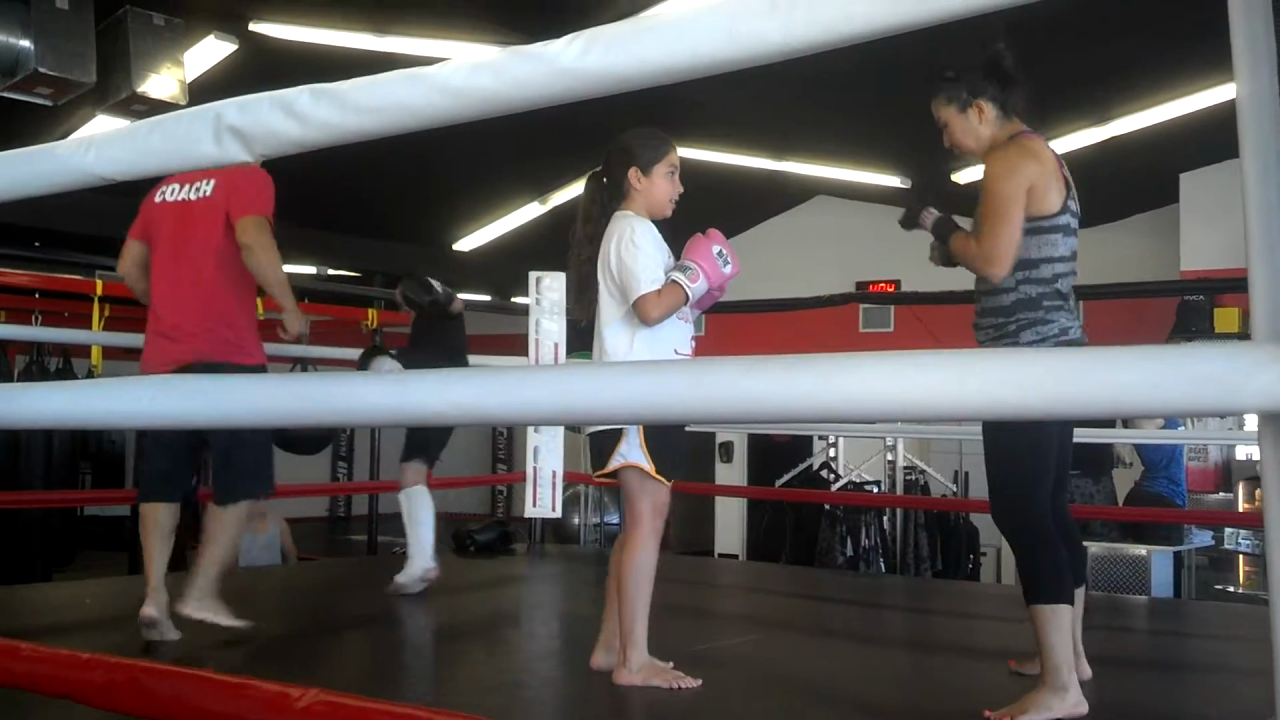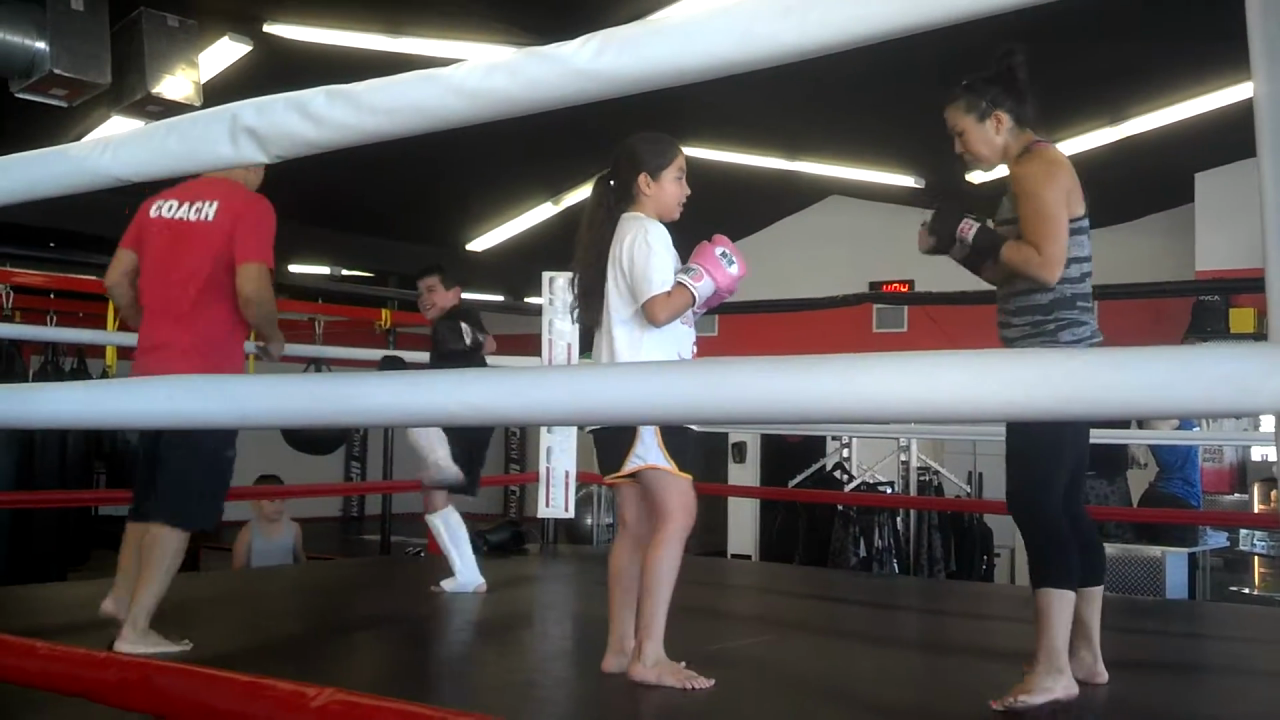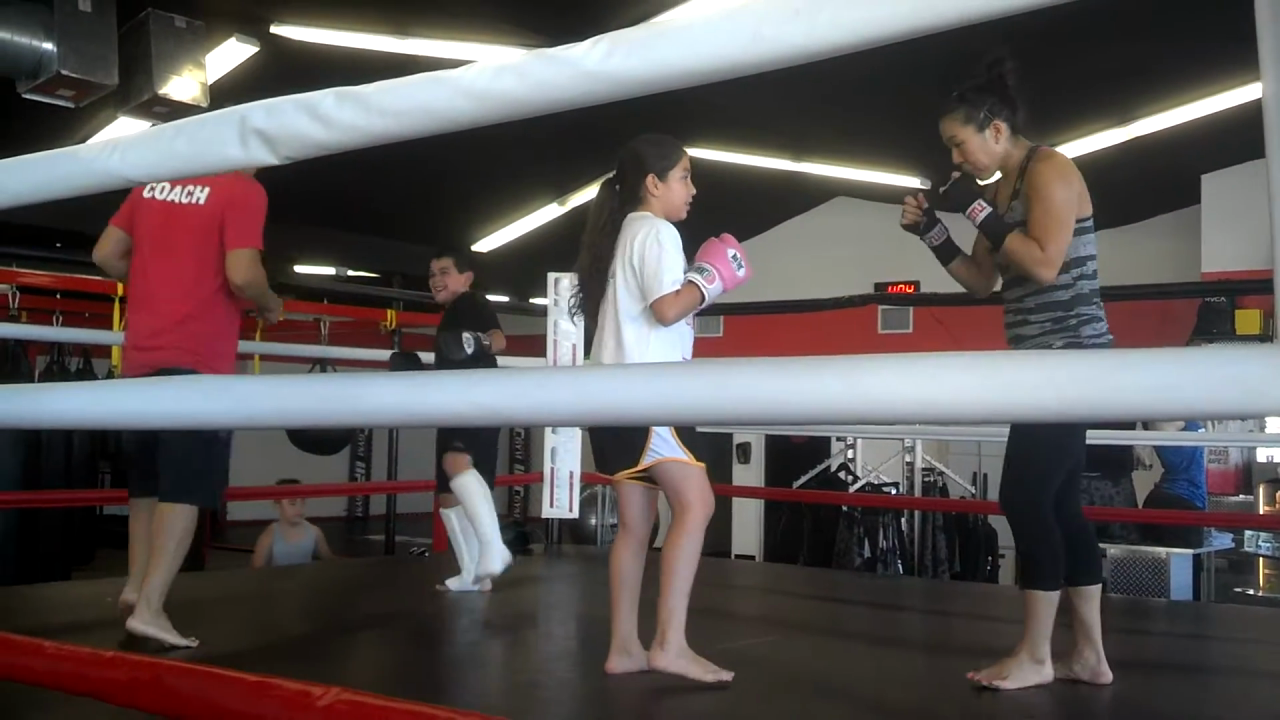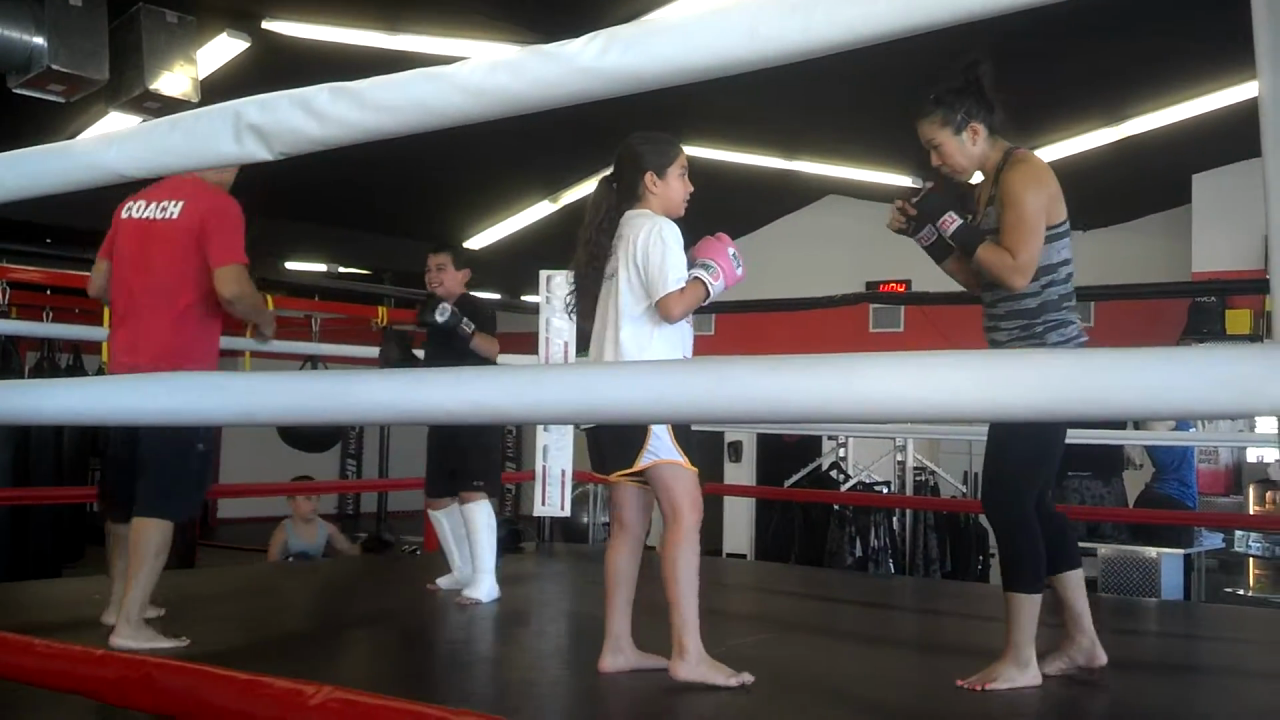
dt=0.2s
person 1, frame 1
left shoulder: (1011, 158)
right shoulder: (1048, 161)
left elbow: (993, 264)
left wrist: (934, 222)
right wrist: (958, 246)
left hip: (1025, 359)
right hip: (1058, 354)
left knee: (1021, 511)
right knee: (1048, 506)
right ankle: (1068, 654)
person 1, frame 2
left shoulder: (1036, 166)
right shoulder: (1038, 169)
left elbow: (1046, 267)
left wrist: (973, 231)
right wrist: (958, 247)
right hip: (1065, 359)
left knee: (1034, 503)
right knee: (1064, 504)
left ankle: (1053, 671)
right ankle: (1086, 653)
person 1, frame 3
left shoulder: (1050, 170)
right shoulder: (1004, 187)
left elbow: (1044, 265)
right elbow: (982, 280)
left wrist: (978, 212)
right wrist: (931, 232)
left hip: (1069, 359)
right hip: (1049, 364)
left knee: (1024, 498)
right knee: (1060, 504)
left ankle: (1033, 656)
right ankle: (1090, 655)
person 1, frame 4
left shoulder: (1026, 174)
right shoulder: (988, 189)
left elbow: (1015, 274)
right elbow: (978, 280)
left wrist: (951, 219)
right wrist: (924, 233)
left knee: (1006, 501)
right knee: (1031, 501)
left ankle: (1021, 660)
right ankle: (1082, 640)
person 2, frame 1
left shoulder: (633, 233)
right shoulder: (633, 230)
right elbow: (651, 308)
left wrist: (699, 292)
right wrist: (698, 271)
left knee: (644, 520)
right knee: (646, 519)
left ankle: (613, 643)
right ankle: (633, 660)
person 2, frame 2
left shoulder: (627, 232)
right shoulder: (646, 232)
right elbow: (659, 310)
left wrist: (704, 291)
right wrist: (705, 276)
right hip: (642, 401)
left knee: (638, 523)
right knee: (676, 516)
left ankle: (622, 647)
right ankle: (650, 655)
person 2, frame 3
left shoulder: (626, 234)
right shoulder: (657, 232)
right elbow: (668, 309)
left wrist: (704, 286)
right wrist: (712, 276)
left knee: (635, 523)
right knee: (696, 506)
left ankle: (624, 647)
right ankle: (671, 643)
person 2, frame 4
left shoulder: (621, 233)
right shoulder: (658, 229)
right elbow: (672, 306)
left wrist: (699, 281)
right wrist: (712, 273)
left knee: (630, 522)
right knee: (685, 513)
left ankle: (617, 645)
right ankle: (689, 652)
person 3, frame 1
left shoulder: (164, 190)
right shoulder: (248, 178)
left elbow: (130, 267)
right elbow: (253, 240)
right wrist: (290, 310)
left hip: (163, 354)
right hip: (225, 353)
left knee: (162, 485)
right knee: (241, 477)
left ankle: (154, 598)
right ankle: (201, 592)
person 3, frame 2
left shoulder: (158, 201)
right shoulder: (250, 207)
left elbow: (116, 280)
right elbow: (252, 290)
right wrist: (271, 336)
left hip: (150, 370)
right hip: (205, 374)
left knee: (152, 496)
right knee: (182, 507)
left ankle: (121, 597)
right ankle: (135, 629)
person 3, frame 3
left shoulder: (153, 184)
right shoulder: (243, 191)
left elbow: (105, 254)
right elbow: (241, 274)
right wrist: (269, 302)
left hip: (143, 356)
right hip: (198, 360)
left knee: (147, 478)
right knee: (186, 487)
left ankle: (138, 586)
right ankle: (149, 608)
person 3, frame 4
left shoulder: (133, 202)
right shoulder: (219, 206)
left elbow: (98, 286)
right elbow: (231, 289)
right wrist: (262, 318)
left hip: (125, 372)
right hip: (181, 376)
left knee: (123, 495)
right knee: (162, 500)
left ankle: (119, 602)
right ankle: (129, 622)
person 4, frame 1
left shoulder: (436, 313)
right shoulder: (423, 330)
left elbow: (456, 306)
left wrist: (441, 295)
right knee: (411, 478)
right ankle: (421, 560)
person 4, frame 2
left shoulder: (459, 319)
right shoulder: (444, 331)
left elbow: (490, 345)
left wrist: (473, 340)
right knee: (434, 501)
left ankle: (443, 465)
right ankle: (469, 577)
person 4, frame 3
left shoulder: (472, 304)
right shoulder: (450, 317)
left elbow: (499, 341)
left wrist: (479, 342)
left knee: (455, 461)
right knee: (448, 496)
left ankle: (493, 550)
right ankle: (475, 572)
person 4, frame 4
left shoulder: (473, 308)
right shoulder: (435, 314)
left elbow: (491, 349)
left wrist: (457, 325)
left knee: (471, 492)
right knee: (438, 498)
left ankle: (486, 580)
right ankle: (463, 572)
